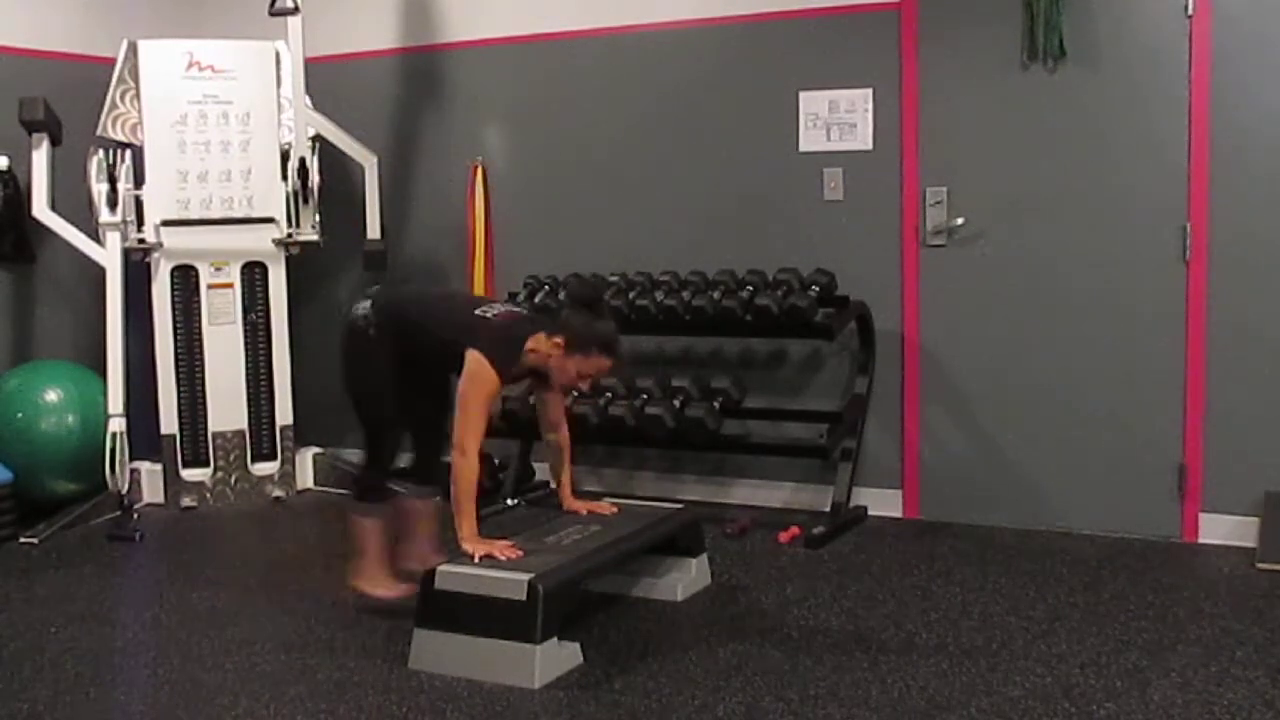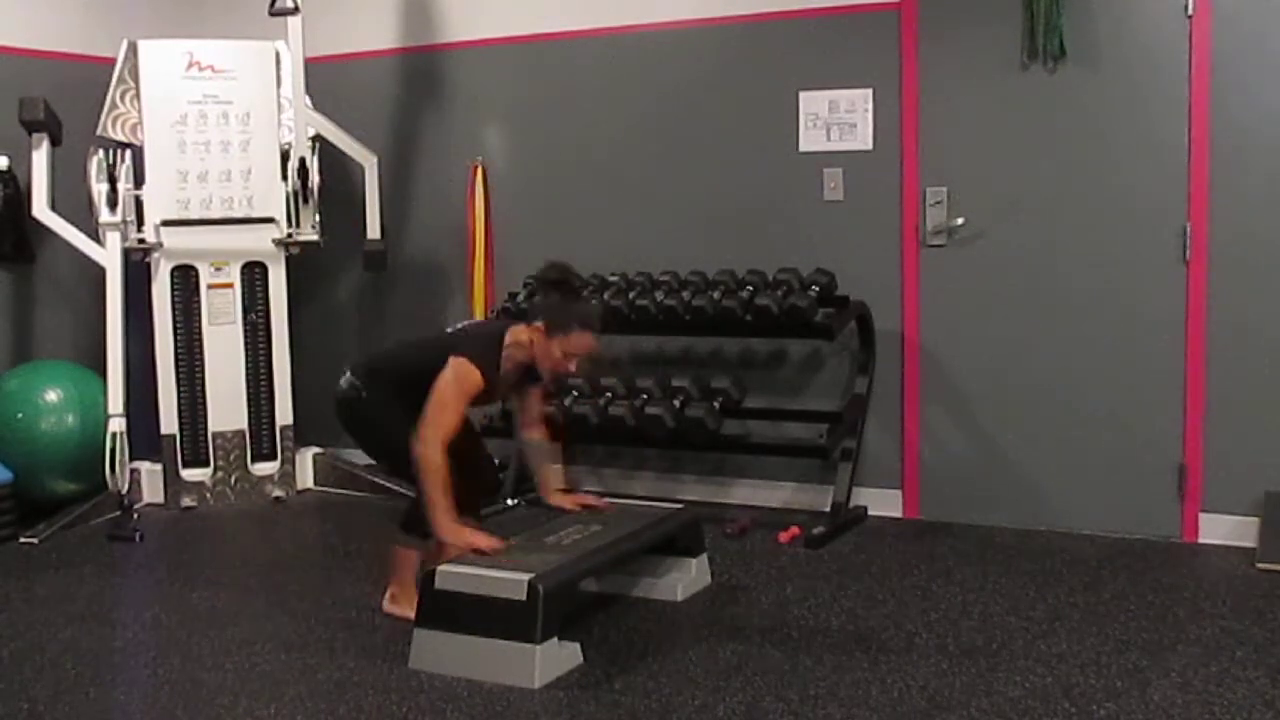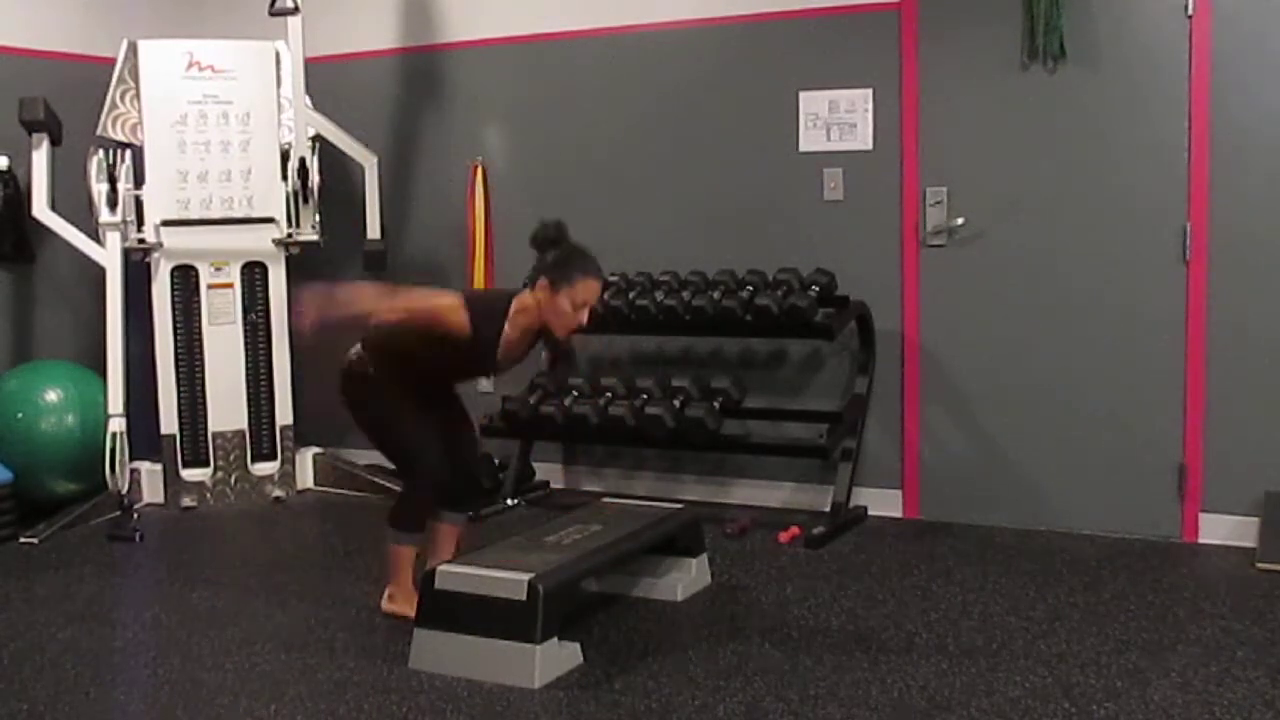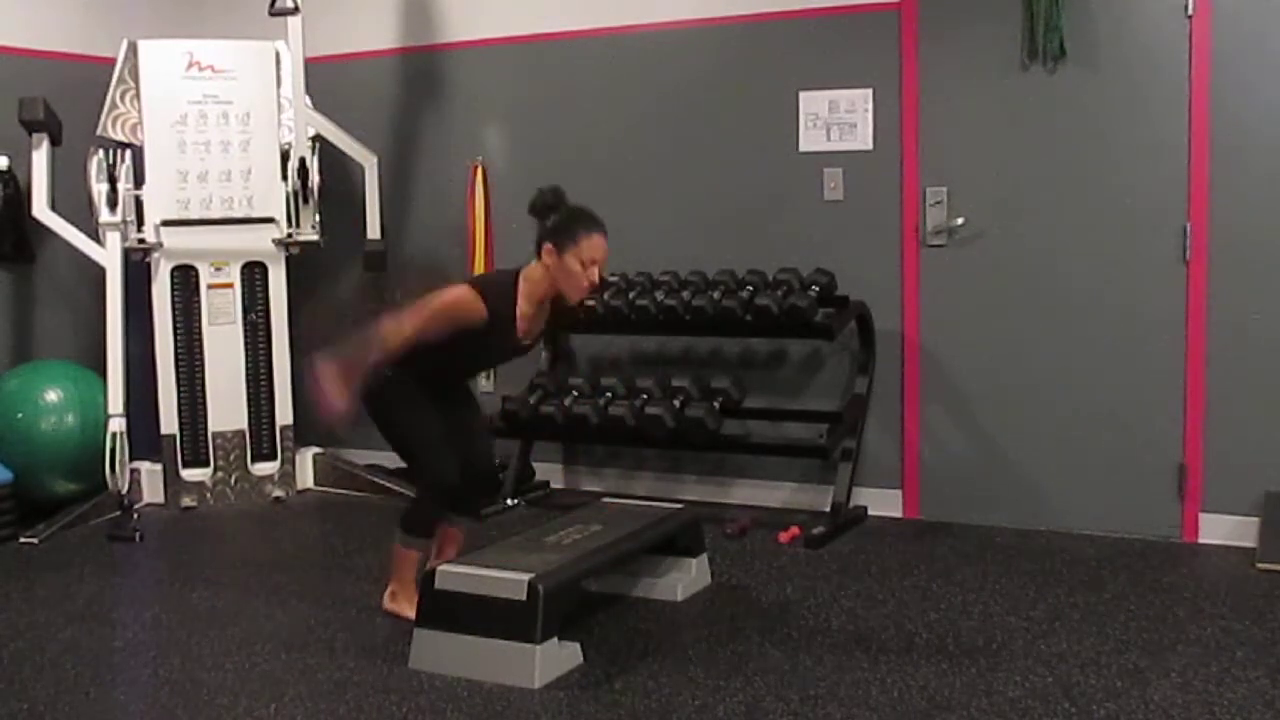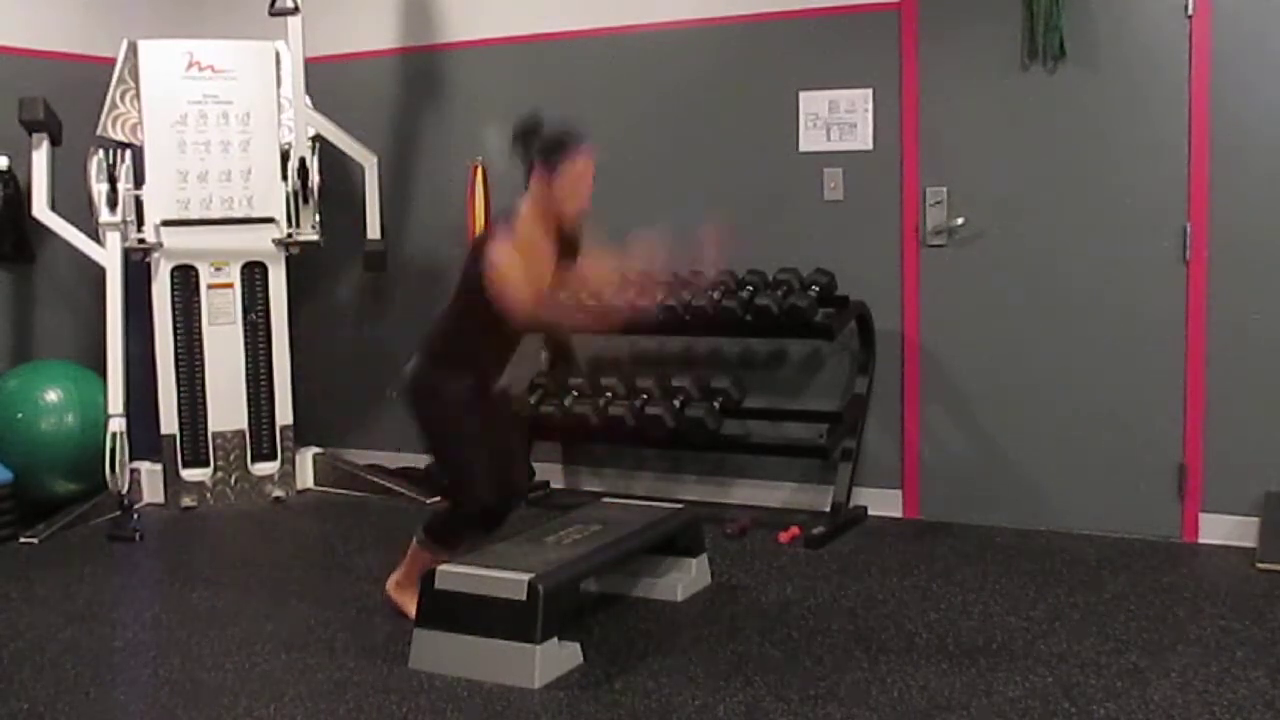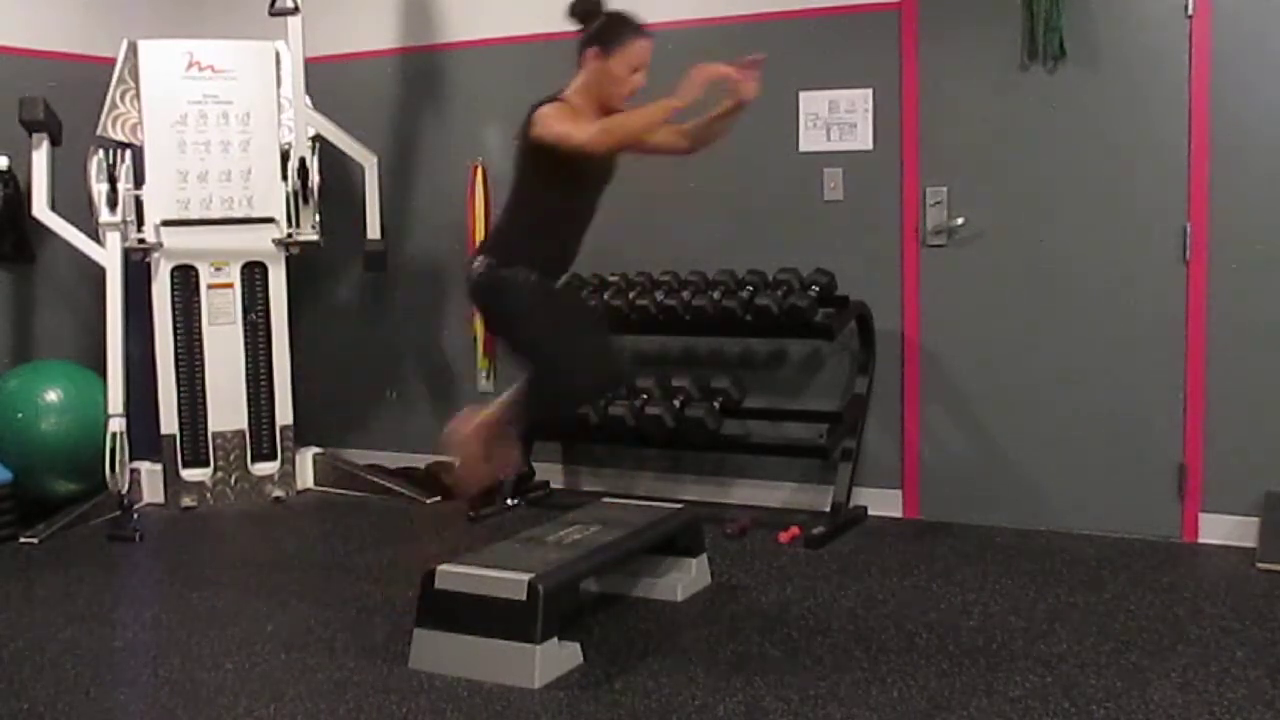
dt=0.2s
person 1, frame 1
left shoulder: (549, 352)
right shoulder: (495, 353)
left elbow: (554, 429)
right elbow: (466, 449)
left wrist: (567, 495)
right wrist: (469, 537)
left hip: (425, 342)
right hip: (375, 331)
left knee: (433, 447)
right knee: (384, 447)
left ankle: (416, 551)
right ankle: (368, 568)
person 1, frame 2
left shoulder: (531, 356)
right shoulder: (475, 359)
left elbow: (532, 428)
right elbow: (427, 443)
left wrist: (551, 492)
right wrist: (448, 525)
left hip: (414, 397)
right hip: (366, 395)
left knee: (482, 479)
right knee: (443, 476)
right ankle: (399, 594)
person 1, frame 3
left shoulder: (537, 328)
right shoulder: (476, 316)
right elbow: (385, 302)
right wrist: (321, 307)
left hip: (427, 381)
right hip: (372, 376)
left knee: (466, 469)
right knee: (425, 472)
right ankle: (397, 592)
person 1, frame 4
left shoulder: (554, 304)
right shoulder: (487, 298)
right elbow: (400, 327)
right wrist: (343, 373)
left hip: (445, 381)
right hip: (396, 378)
left knee: (480, 475)
right knee: (440, 476)
right ankle: (400, 591)
person 1, frame 5
left shoulder: (566, 243)
right shoulder: (505, 244)
left elbow: (599, 299)
right elbow: (526, 304)
left hip: (481, 381)
right hip: (442, 381)
left knee: (510, 484)
right knee: (474, 494)
right ankle: (405, 581)
person 1, frame 6
left shoulder: (610, 122)
right shoulder: (552, 117)
left elbow: (683, 143)
right elbow: (597, 139)
left wrist: (734, 103)
right wrist: (685, 93)
left hip: (539, 278)
right hip: (505, 274)
left knee: (600, 369)
right knee: (576, 373)
left ankle: (489, 430)
right ankle: (483, 430)
